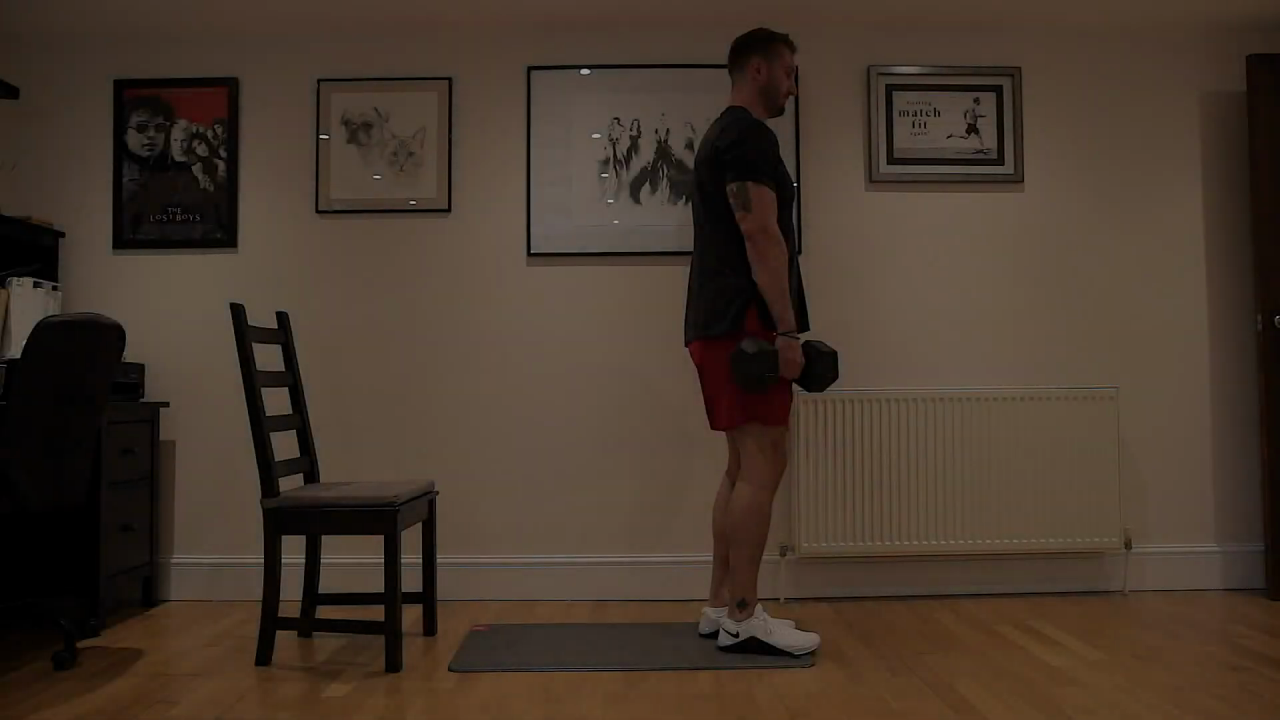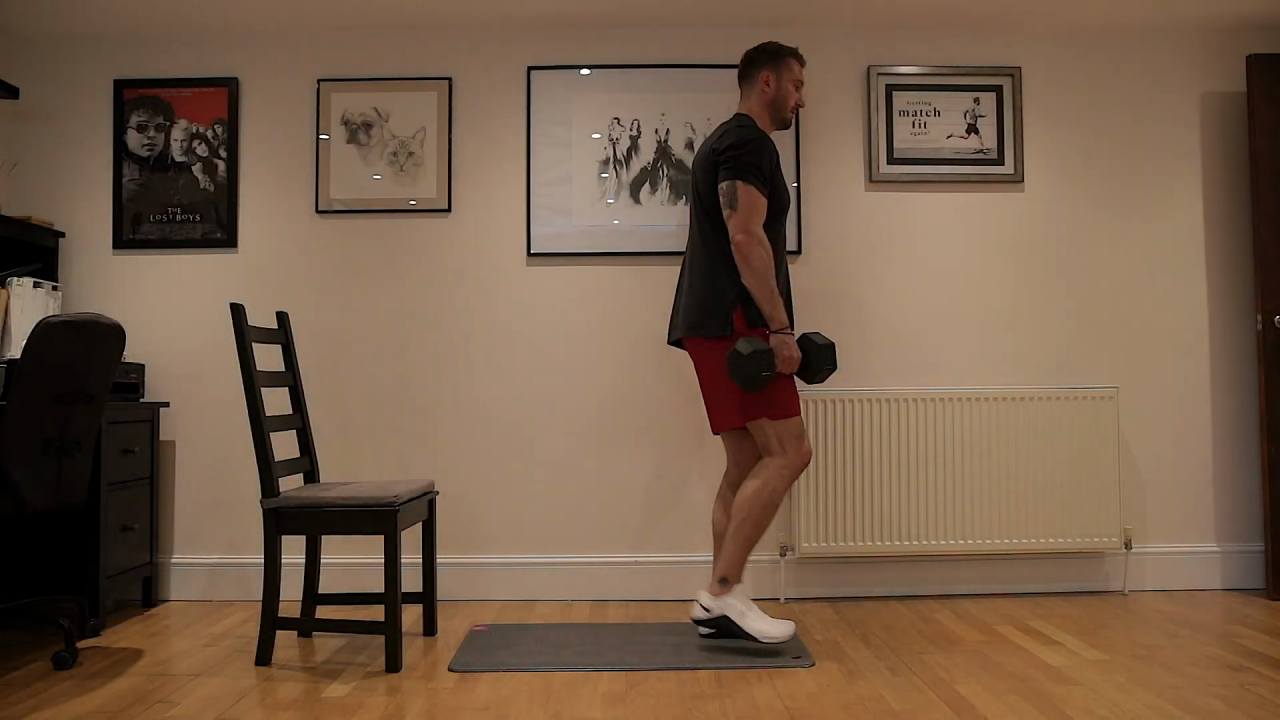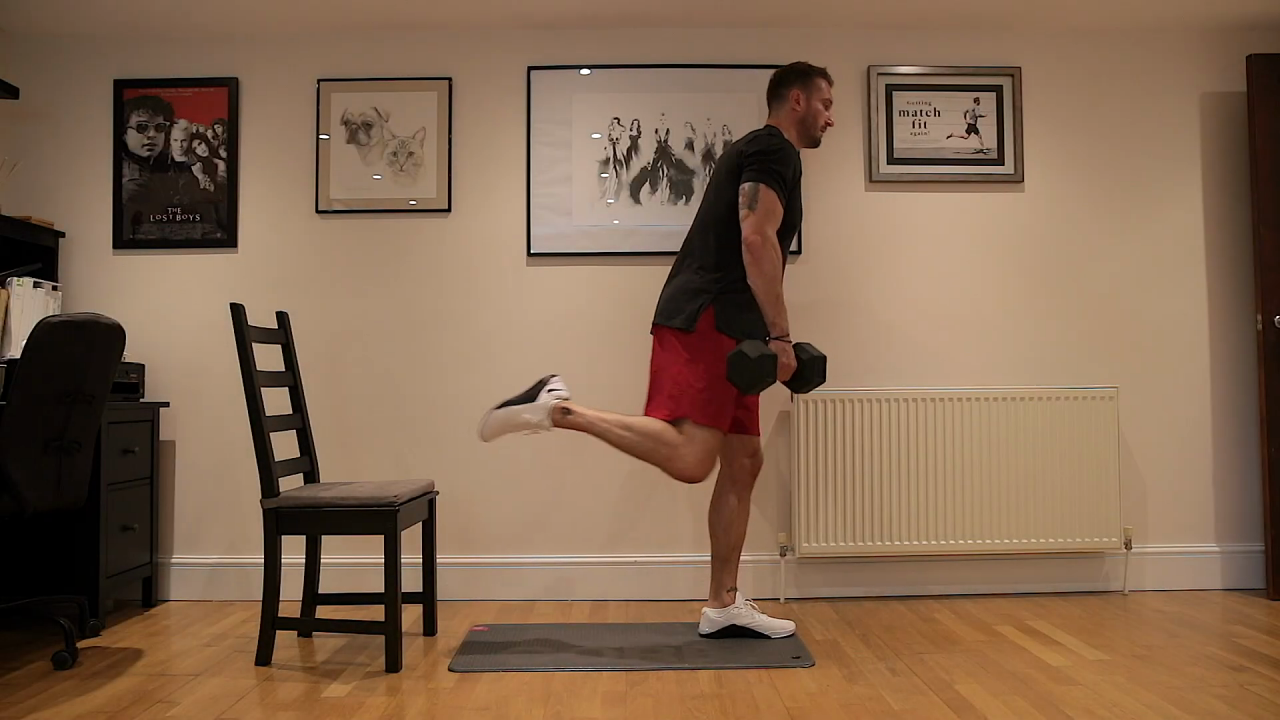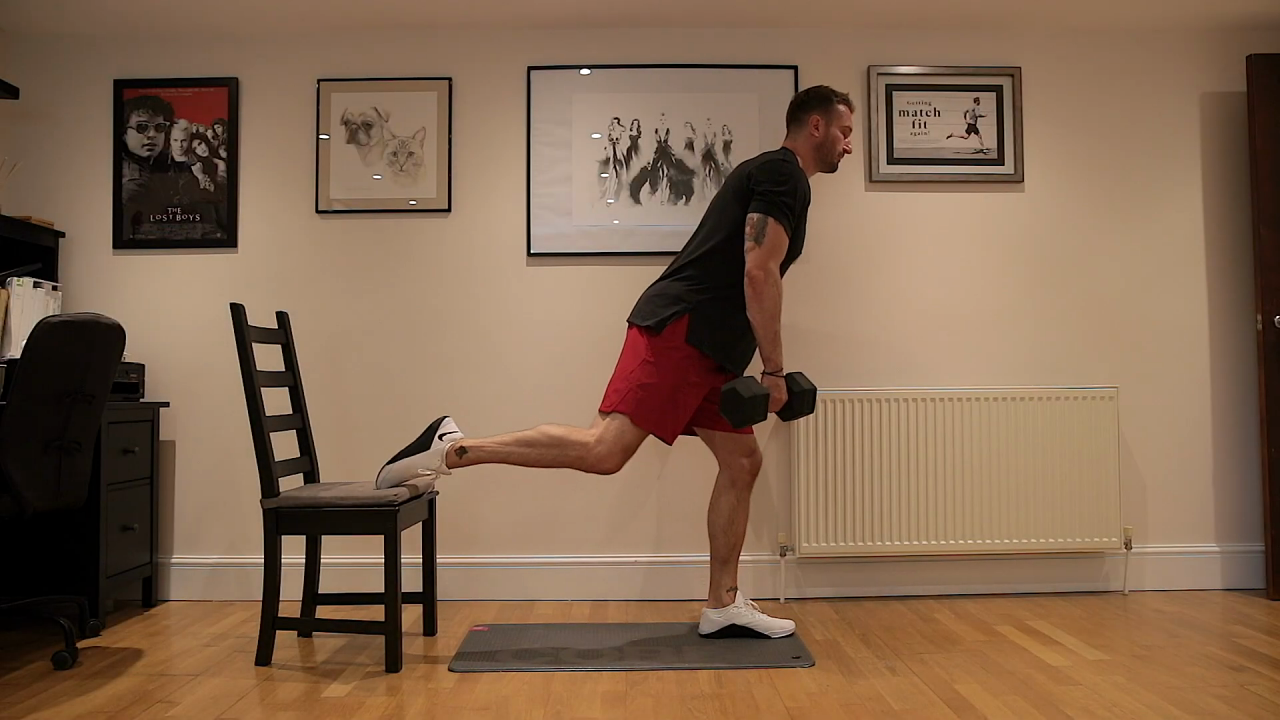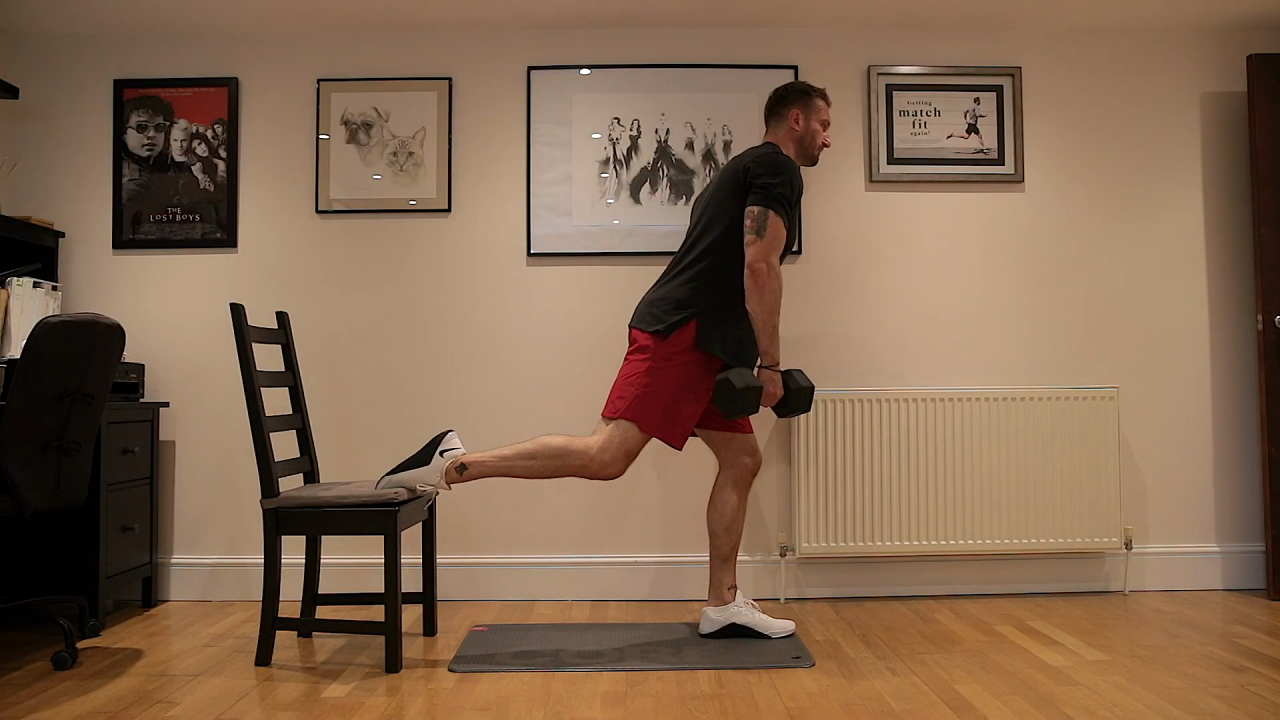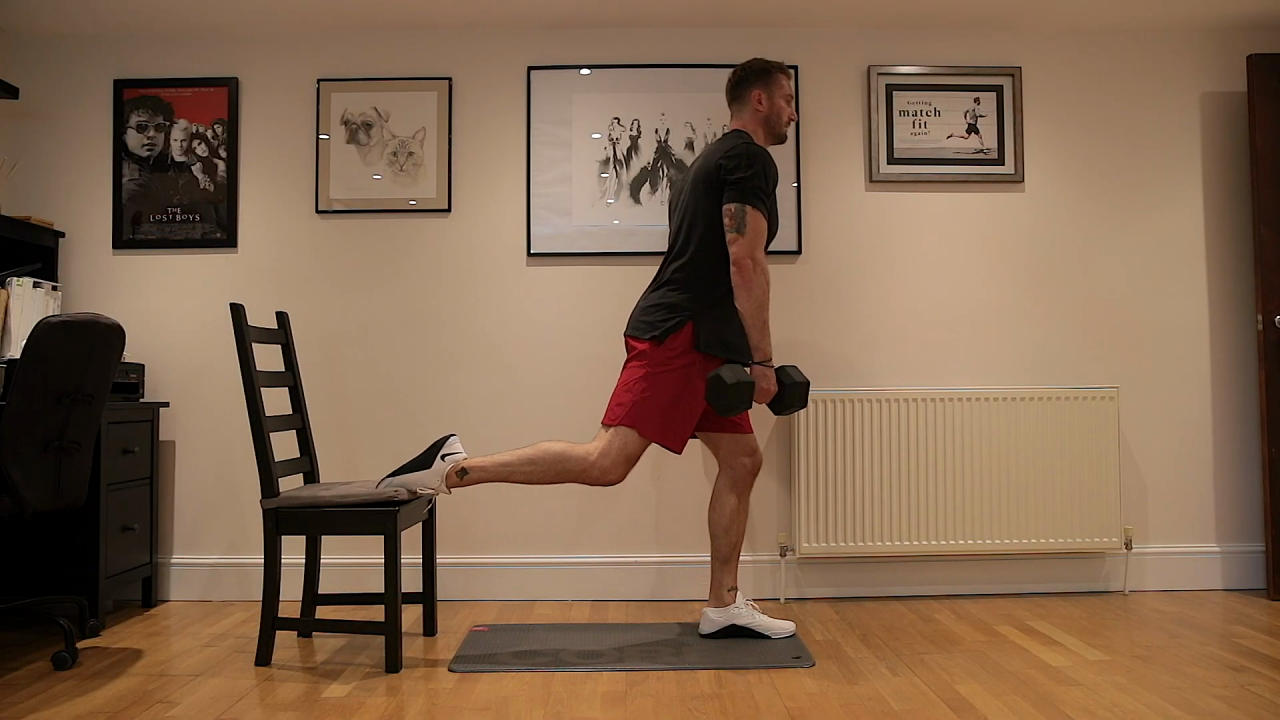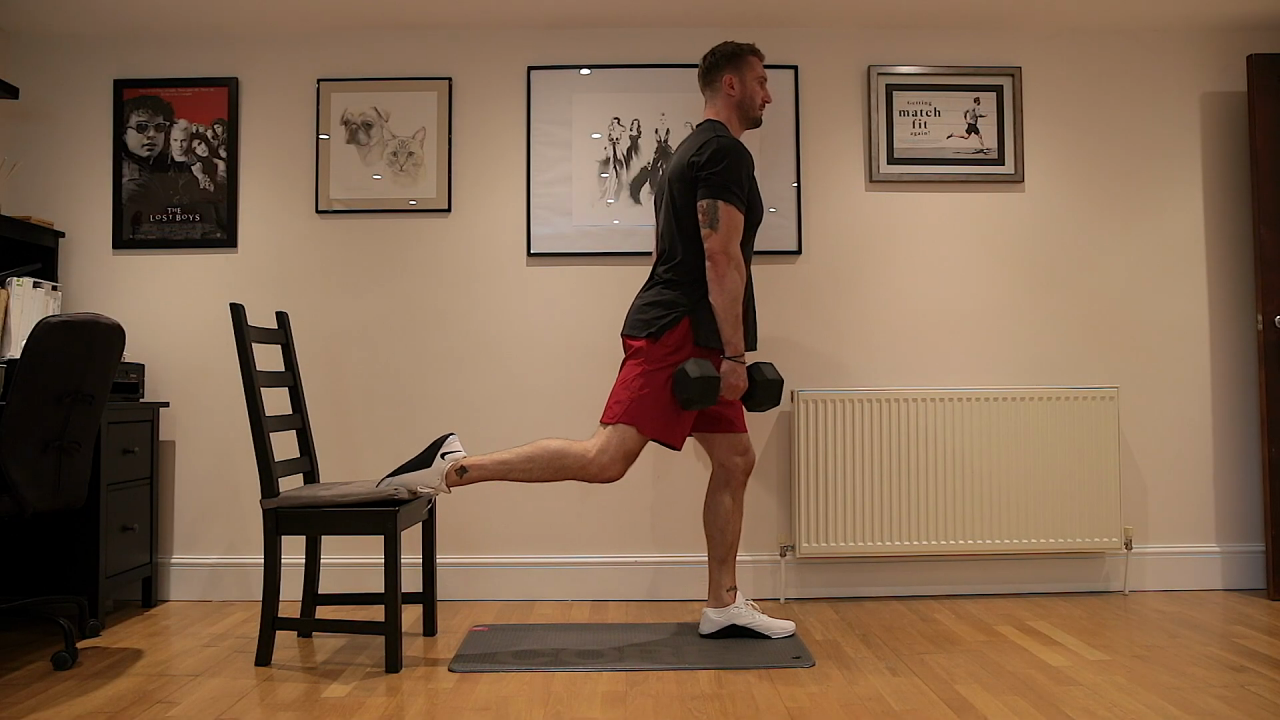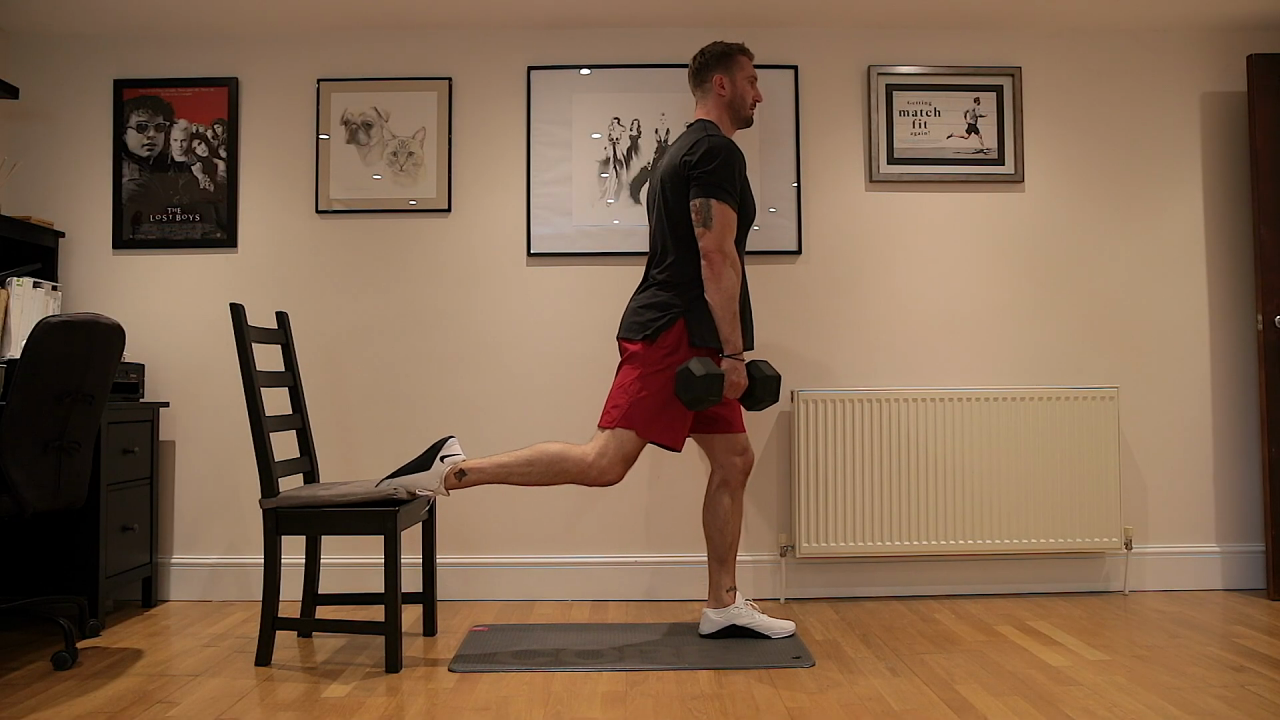
dt=0.5s
person 1, frame 1
left shoulder: (725, 136)
right shoulder: (749, 136)
right elbow: (761, 236)
right wrist: (786, 331)
left hip: (721, 321)
right hip: (743, 322)
left knee: (745, 465)
right knee: (761, 465)
left ankle: (722, 605)
right ankle: (742, 618)
person 1, frame 2
left shoulder: (731, 143)
right shoulder: (747, 142)
right elbow: (745, 238)
left wrist: (770, 328)
right wrist: (781, 330)
left hip: (722, 321)
right hip: (731, 321)
left knee: (749, 463)
right knee: (787, 456)
left ankle: (720, 606)
right ankle: (721, 589)
person 1, frame 3
left shoulder: (758, 153)
right shoulder: (775, 150)
right elbow: (758, 242)
left wrist: (760, 336)
right wrist: (780, 337)
left hip: (718, 325)
right hip: (705, 319)
left knee: (745, 462)
right knee: (689, 459)
left ankle: (724, 605)
right ankle: (560, 407)
person 1, frame 4
left shoulder: (770, 176)
right shoulder: (783, 176)
right elbow: (759, 274)
left wrist: (755, 364)
right wrist: (775, 370)
left hip: (704, 343)
right hip: (679, 330)
left knee: (742, 462)
right knee: (604, 450)
left ankle: (722, 606)
right ankle: (454, 448)
person 1, frame 5
left shoulder: (748, 170)
right shoulder: (777, 169)
right elbow: (759, 267)
left wrist: (750, 357)
right wrist: (770, 364)
left hip: (700, 341)
right hip: (680, 334)
left knee: (742, 460)
right knee: (605, 456)
left ankle: (723, 605)
right ankle: (455, 463)
person 1, frame 6
left shoulder: (720, 160)
right shoulder: (750, 160)
right elbow: (746, 264)
right wrist: (762, 361)
left hip: (695, 339)
right hip: (679, 336)
left knee: (742, 460)
right knee: (606, 462)
left ankle: (724, 606)
right ankle: (453, 467)
person 1, frame 7
left shoulder: (697, 150)
right shoulder: (725, 152)
right elbow: (721, 258)
right wrist: (735, 354)
left hip: (687, 335)
right hip: (678, 332)
left knee: (735, 462)
right knee: (604, 459)
left ankle: (723, 606)
right ankle: (453, 467)
person 1, frame 8
left shoulder: (687, 151)
right shoulder: (716, 151)
right elbow: (716, 256)
right wrist: (734, 353)
left hip: (683, 335)
right hip: (675, 333)
left knee: (734, 462)
right knee: (604, 462)
left ankle: (723, 607)
right ankle: (450, 470)
